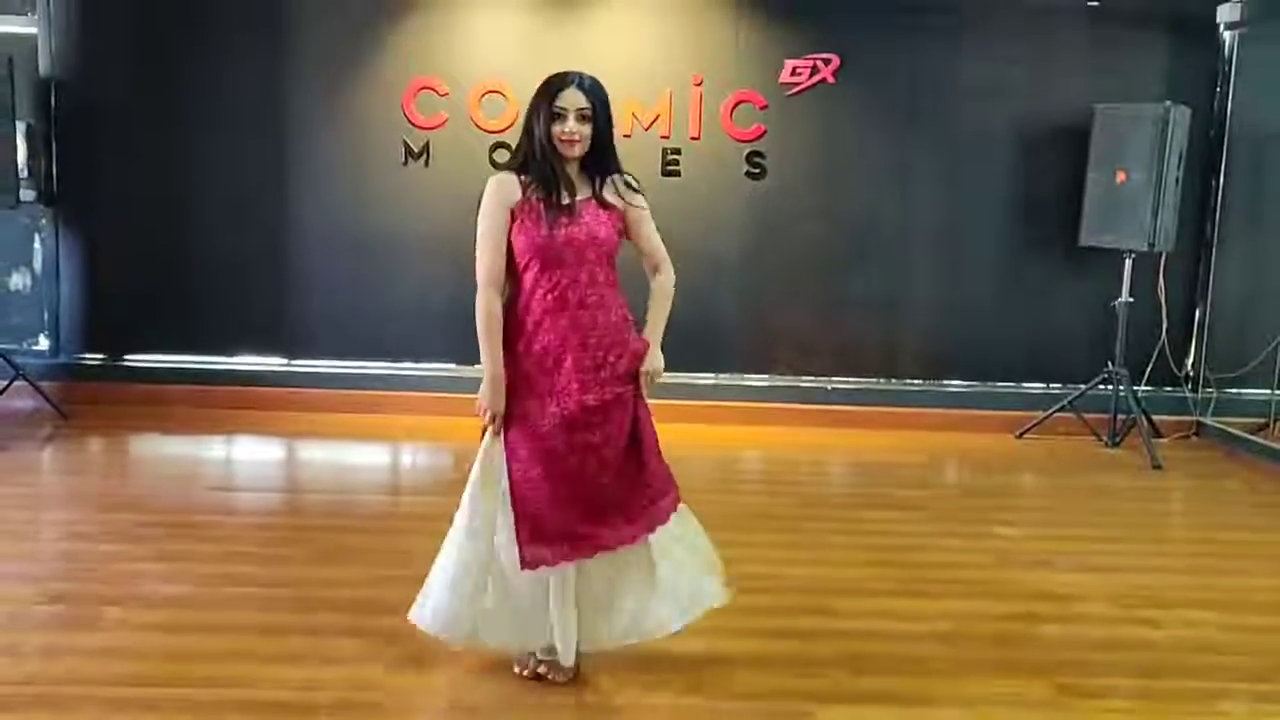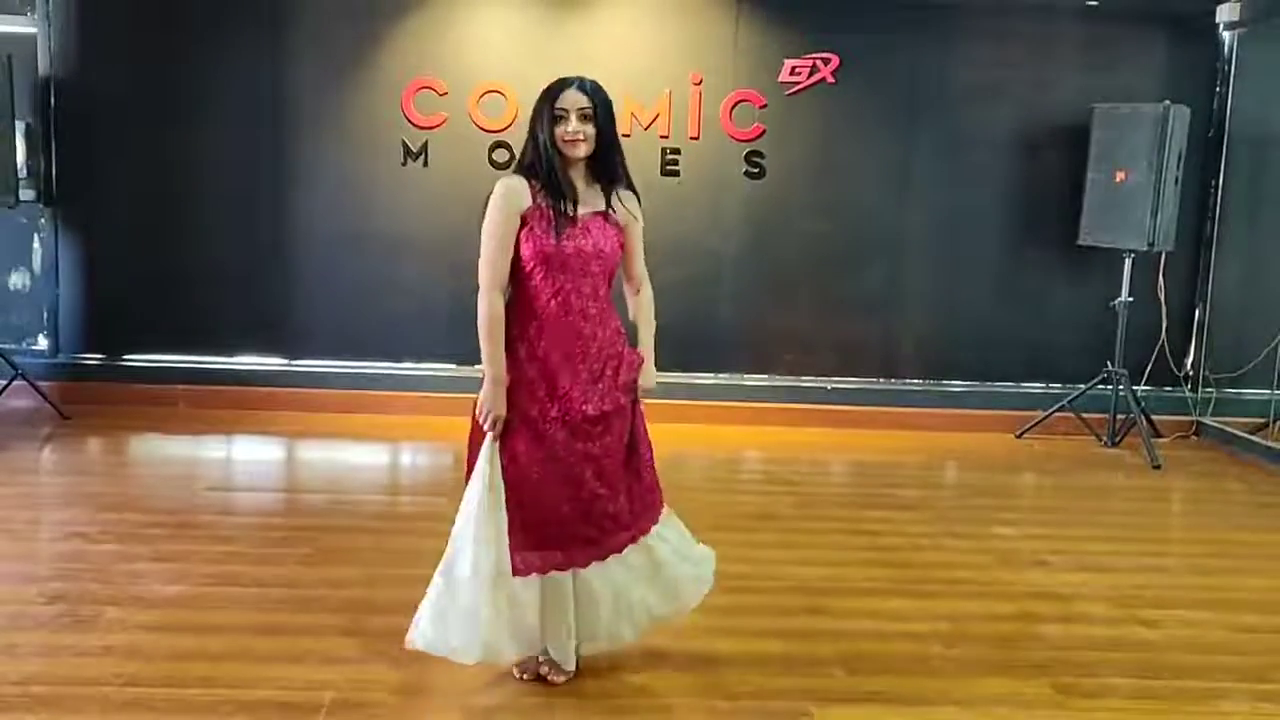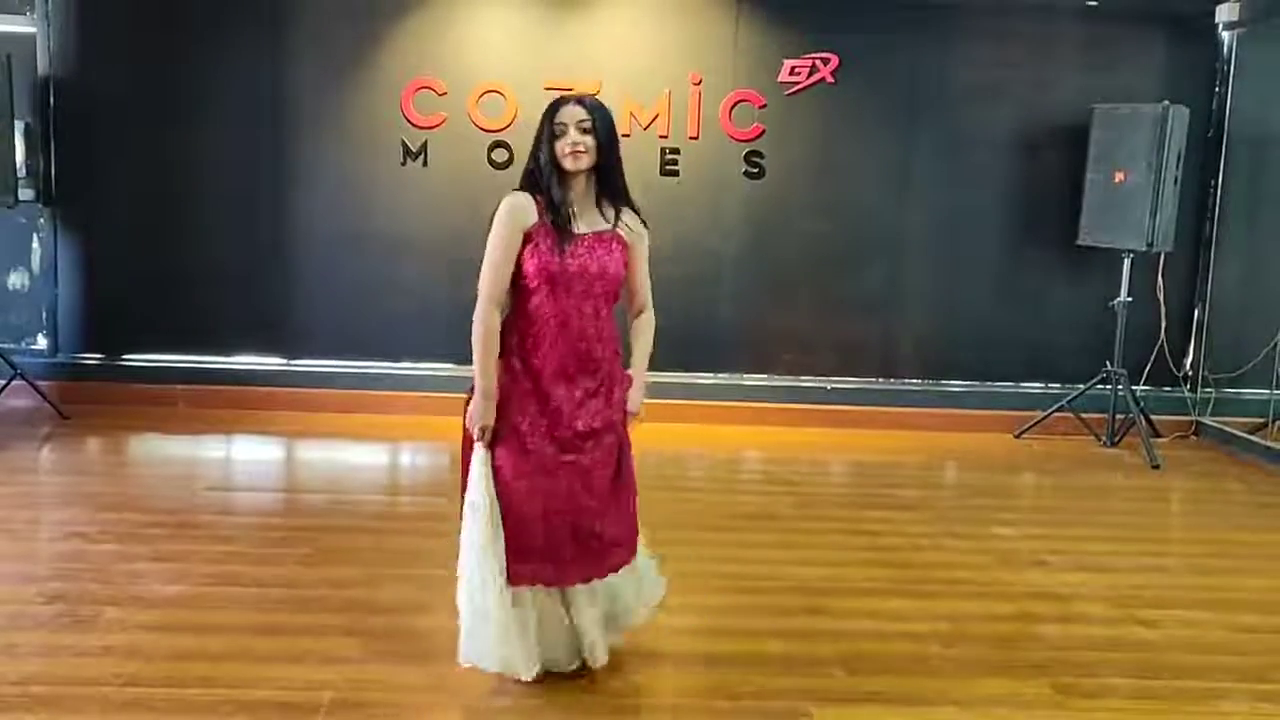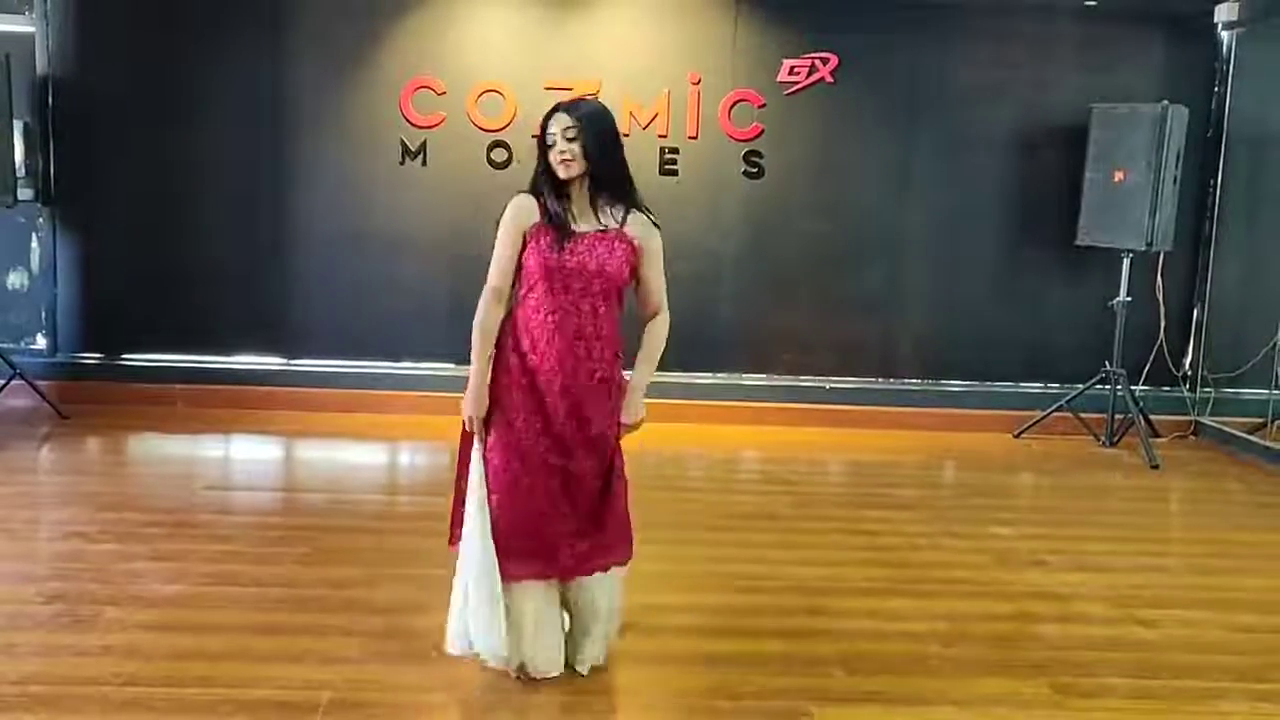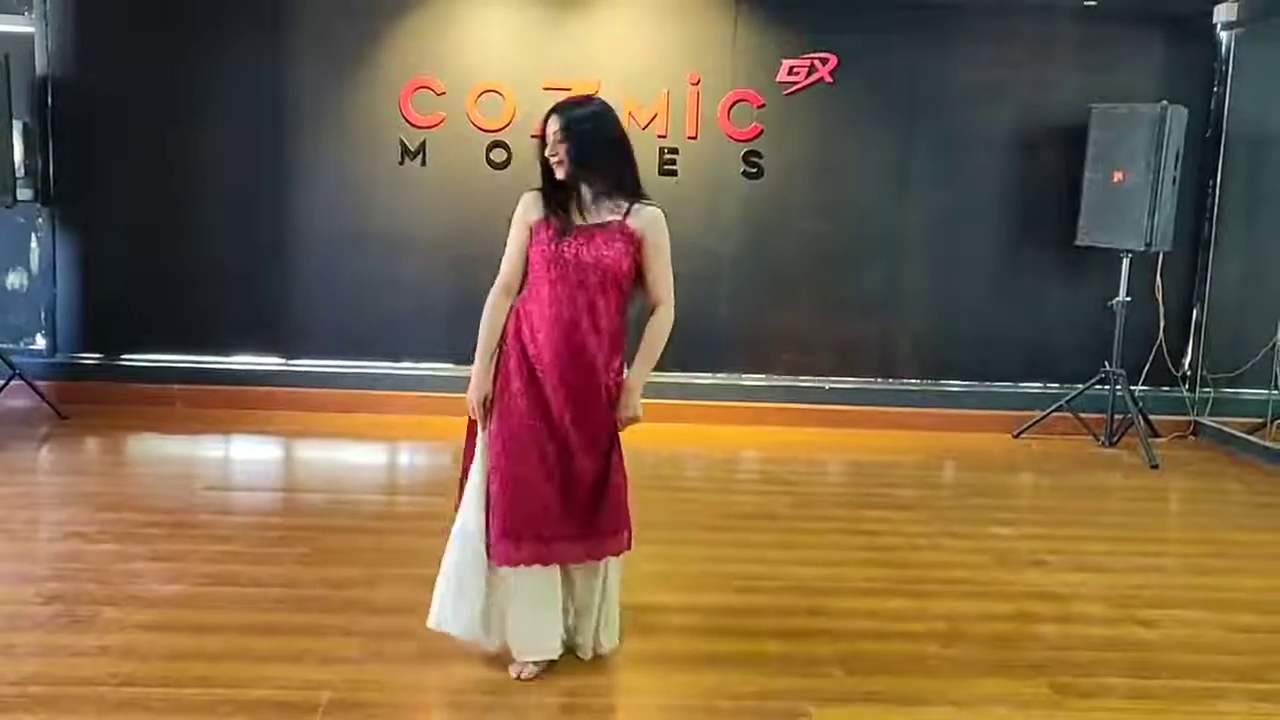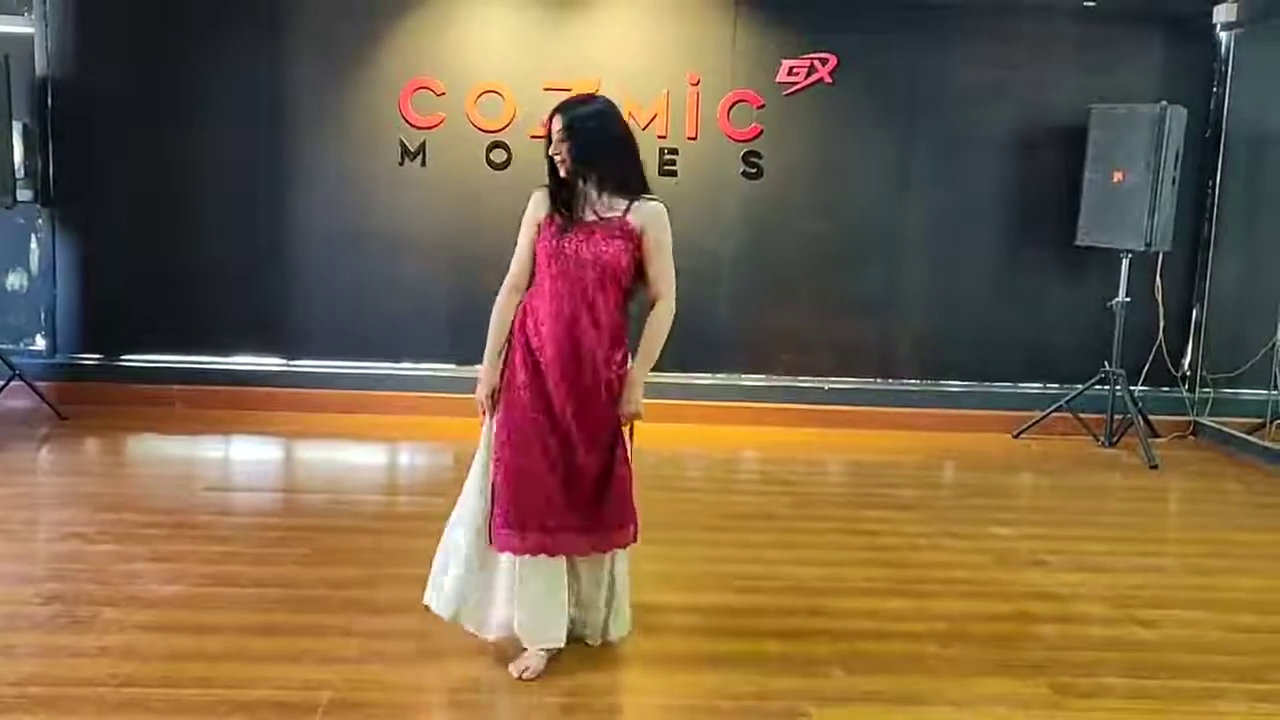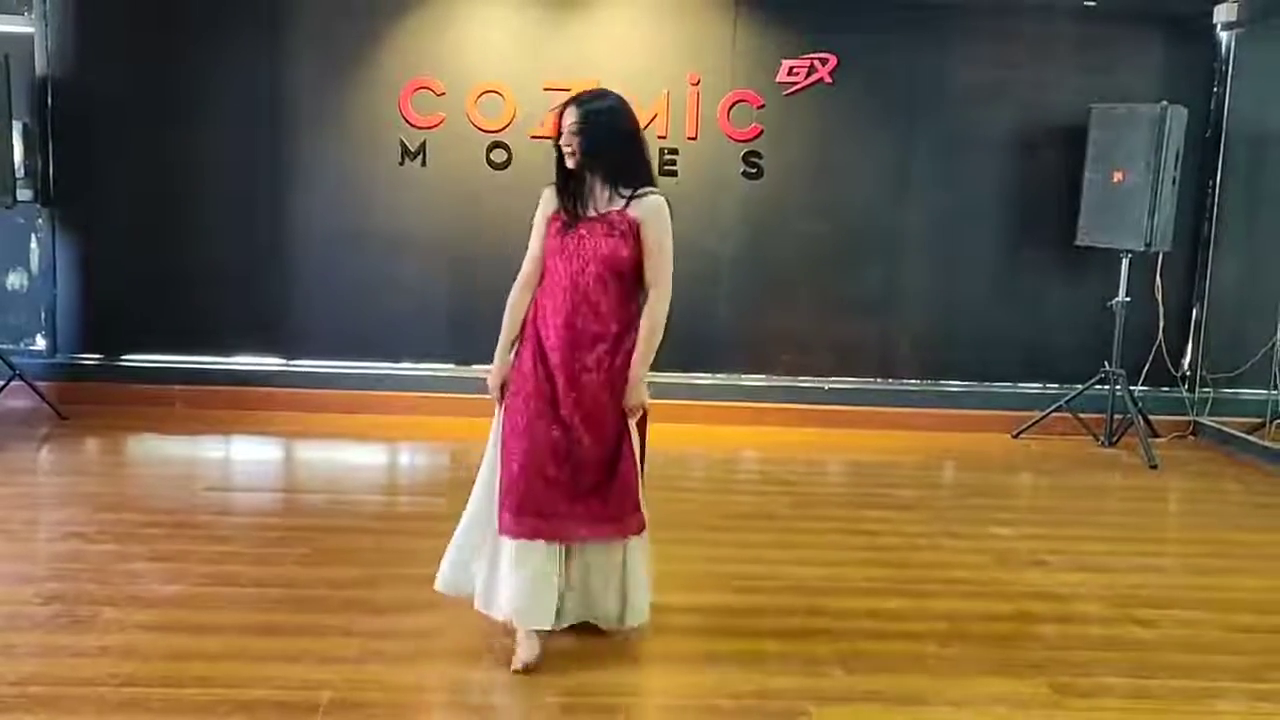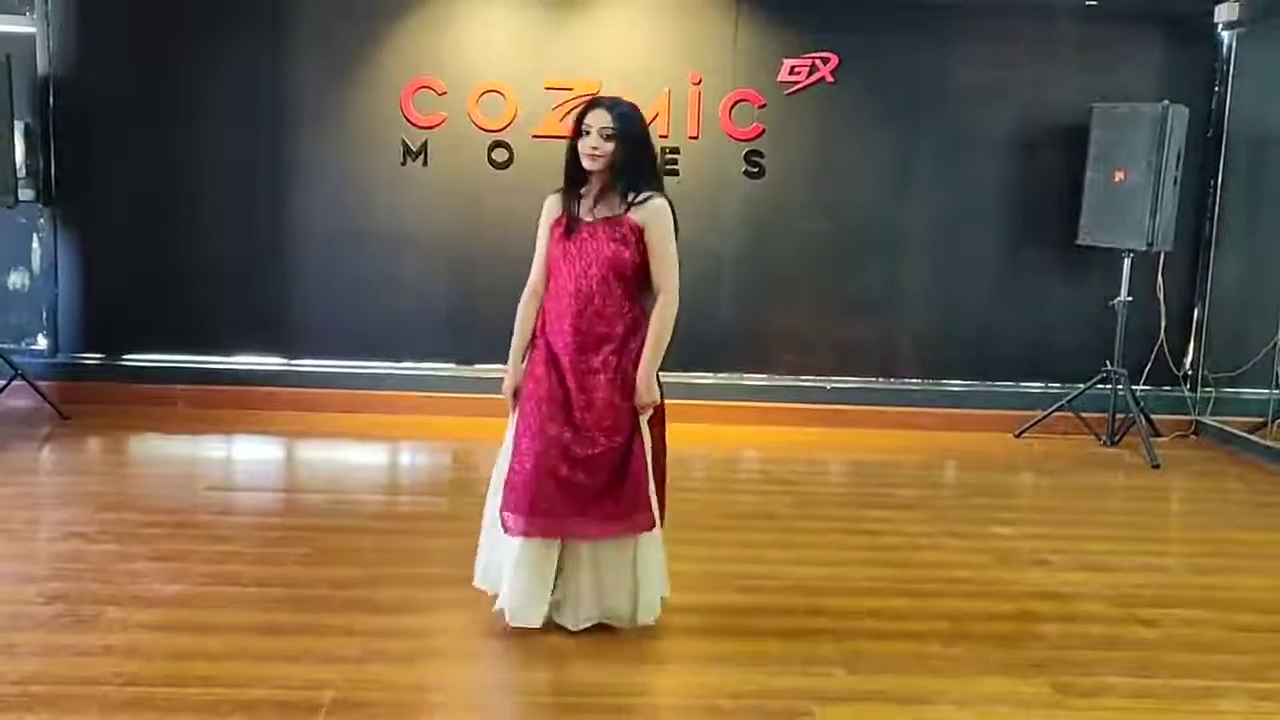
dt=0.2s
person 1, frame 1
left shoulder: (618, 192)
right shoulder: (508, 189)
left elbow: (661, 270)
right elbow: (488, 289)
left wrist: (652, 343)
right wrist: (492, 377)
left hip: (608, 369)
right hip: (535, 372)
left knee: (602, 499)
right knee: (534, 502)
left ankle: (571, 636)
right ankle: (534, 634)
person 1, frame 2
left shoulder: (621, 203)
right shoulder: (516, 192)
left elbow: (639, 286)
right elbow: (491, 291)
left wrist: (646, 356)
right wrist: (495, 383)
left hip: (605, 381)
right hip: (532, 377)
left knee: (601, 506)
right knee: (532, 507)
left ankle: (575, 636)
right ankle: (534, 638)
person 1, frame 3
left shoulder: (628, 225)
right shoulder: (521, 209)
left elbow: (642, 310)
right elbow: (489, 304)
left wrist: (637, 383)
right wrist: (484, 394)
left hip: (597, 395)
right hip: (526, 390)
left knee: (597, 521)
right knee: (527, 520)
left ankle: (588, 634)
right ankle: (538, 641)
person 1, frame 4
left shoulder: (636, 226)
right shoulder: (526, 210)
left elbow: (657, 314)
right elbow: (493, 298)
left wrist: (636, 393)
right wrist: (477, 384)
left hip: (593, 391)
right hip: (521, 385)
left knee: (590, 516)
right knee: (522, 514)
left ankle: (584, 633)
right ankle: (533, 640)
person 1, frame 5
left shoulder: (644, 219)
right shoulder: (535, 206)
left elbow: (663, 309)
right elbow: (504, 291)
left wrist: (634, 388)
right wrist: (481, 370)
left hip: (594, 382)
right hip: (525, 375)
left knee: (588, 505)
right knee: (522, 504)
left ankle: (583, 621)
right ankle: (532, 636)
person 1, frame 6
left shoulder: (646, 214)
right shoulder: (544, 203)
left elbow: (663, 304)
right elbow: (515, 286)
left wrist: (635, 384)
right wrist: (490, 365)
left hip: (599, 376)
right hip: (532, 370)
left knee: (593, 497)
right knee: (527, 497)
left ankle: (587, 613)
right ankle: (538, 633)
person 1, frame 7
left shoulder: (646, 207)
right shoulder: (555, 201)
left elbow: (659, 297)
right elbow: (528, 282)
left wrist: (638, 377)
right wrist: (502, 356)
left hip: (606, 368)
right hip: (542, 364)
left knee: (602, 489)
right knee: (529, 486)
left ankle: (595, 603)
right ankle: (532, 616)
person 1, frame 8
left shoulder: (649, 209)
right shoulder: (558, 206)
left elbow: (667, 296)
right elbow: (536, 289)
left wrist: (647, 373)
right wrist: (515, 362)
left hip: (616, 368)
right hip: (554, 365)
left knee: (610, 484)
right knee: (536, 479)
left ankle: (594, 597)
right ankle: (525, 593)
